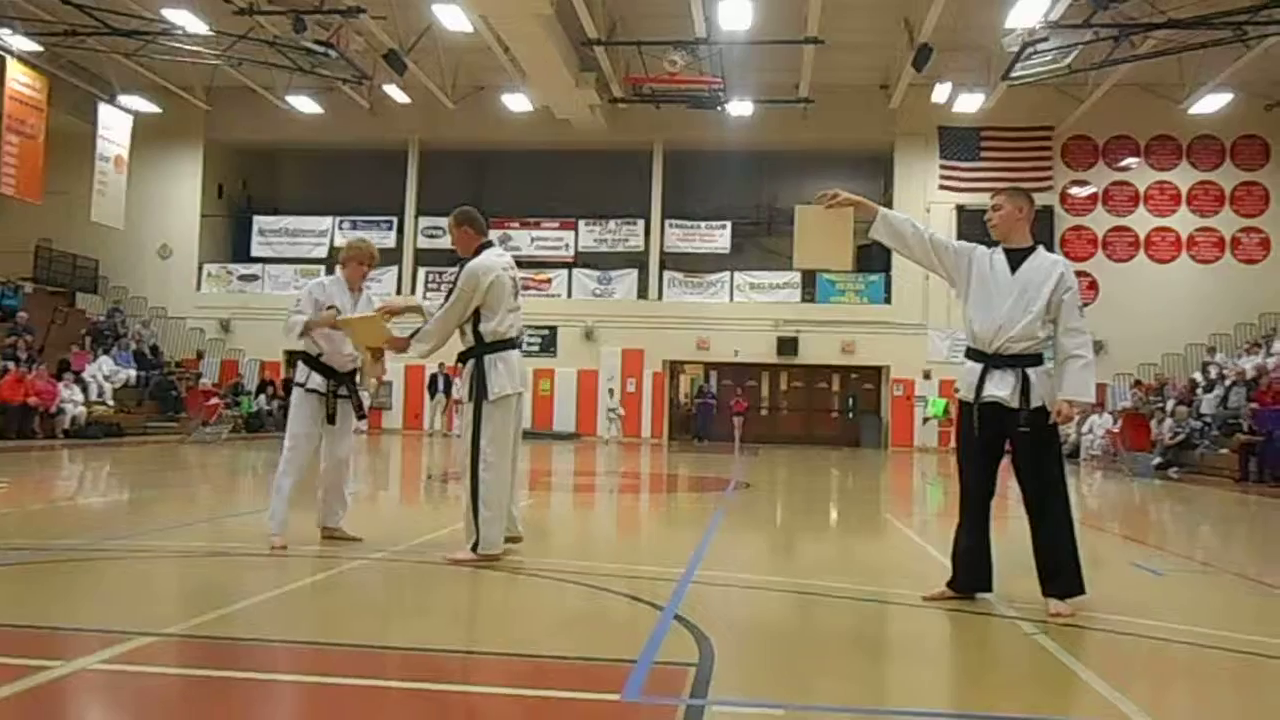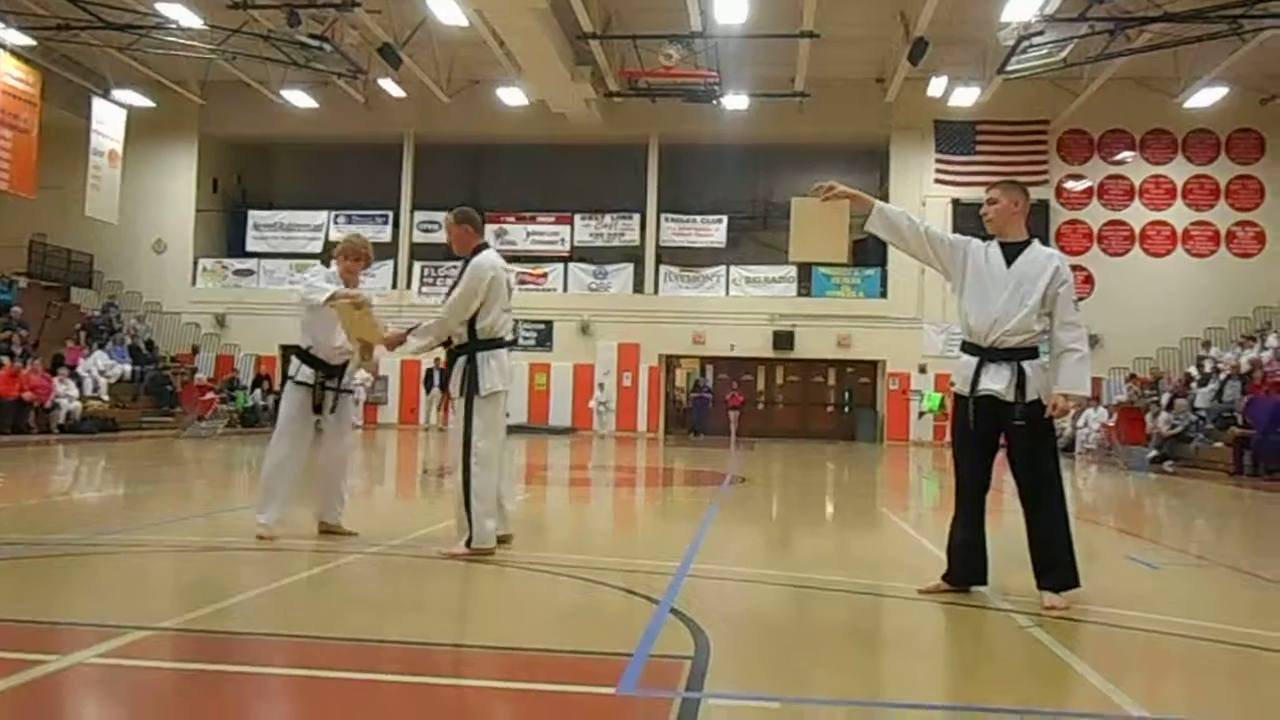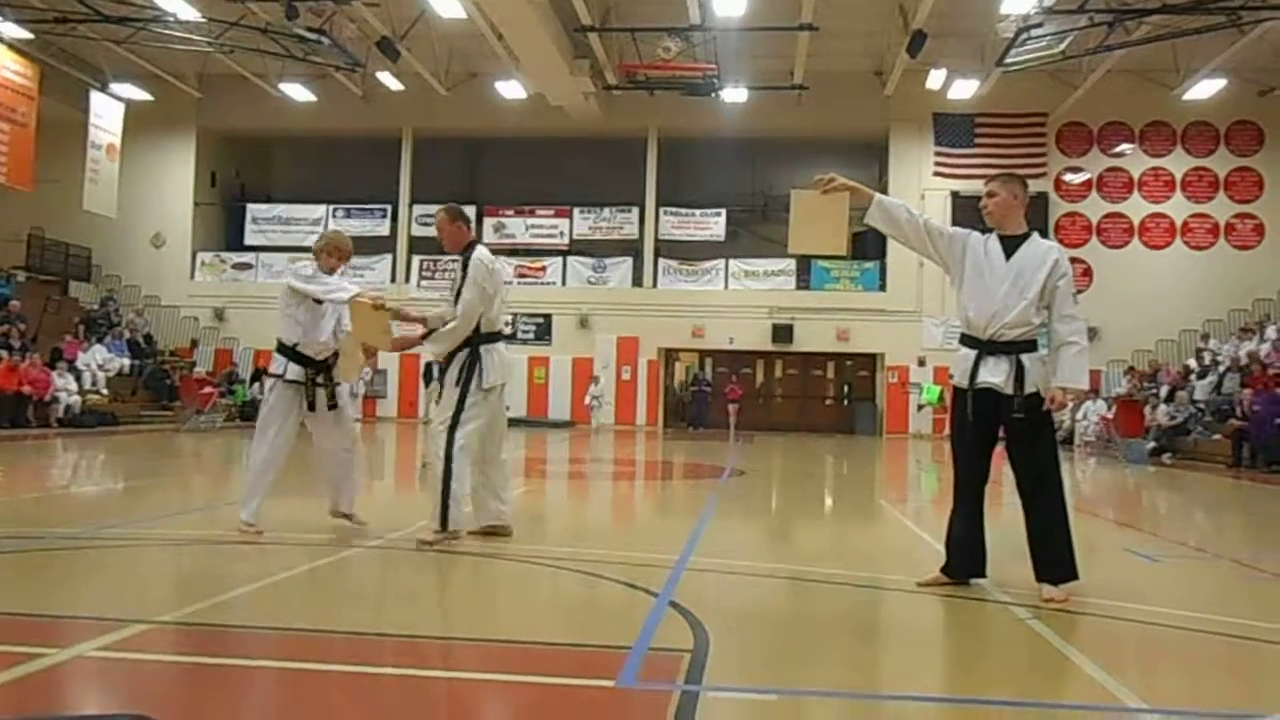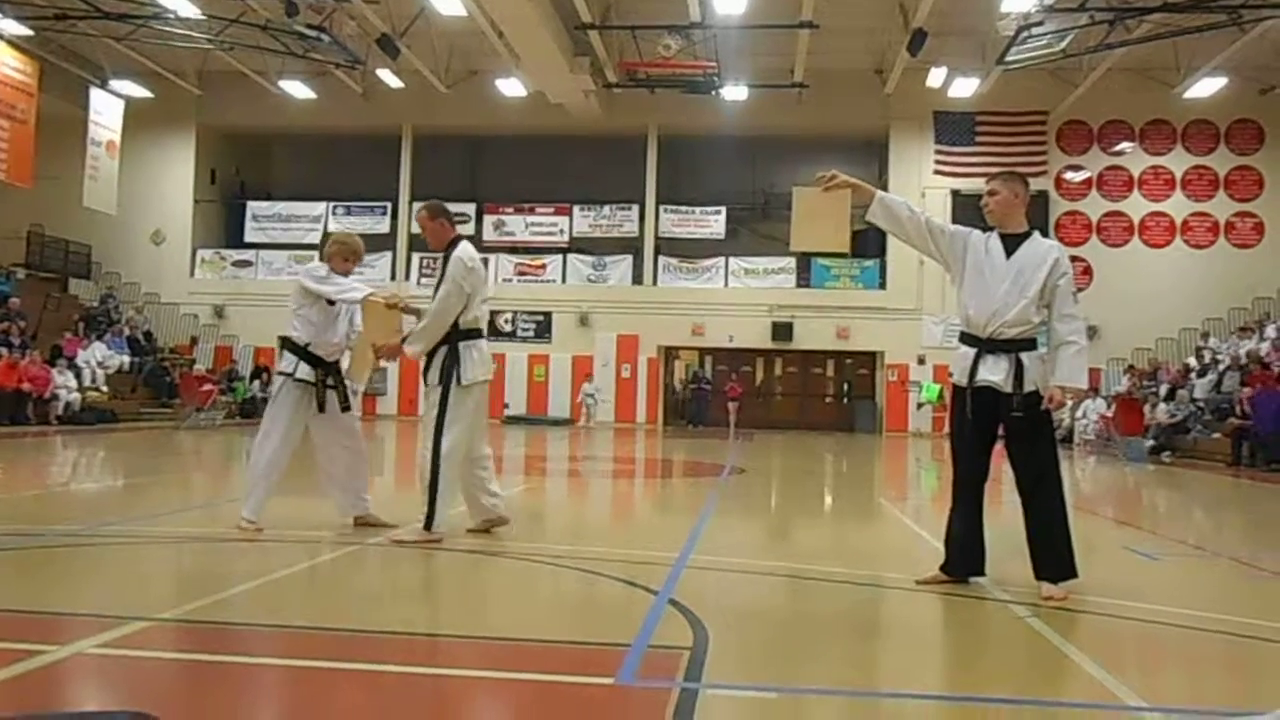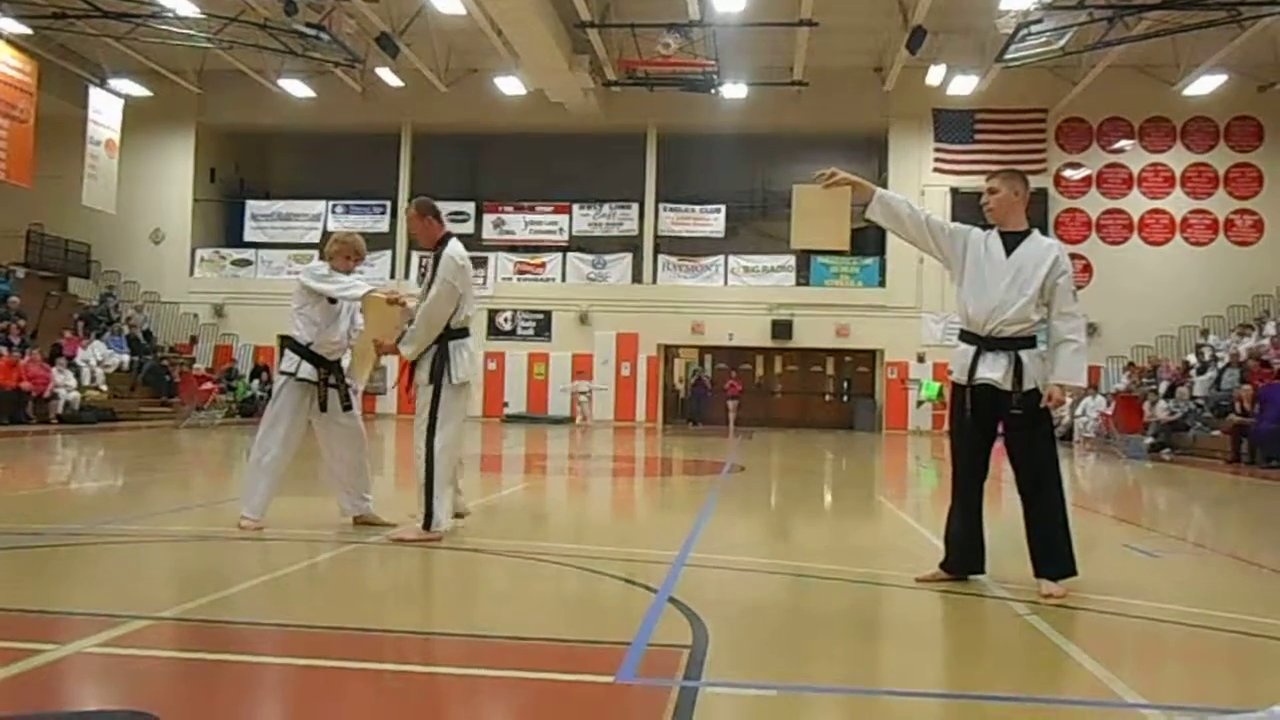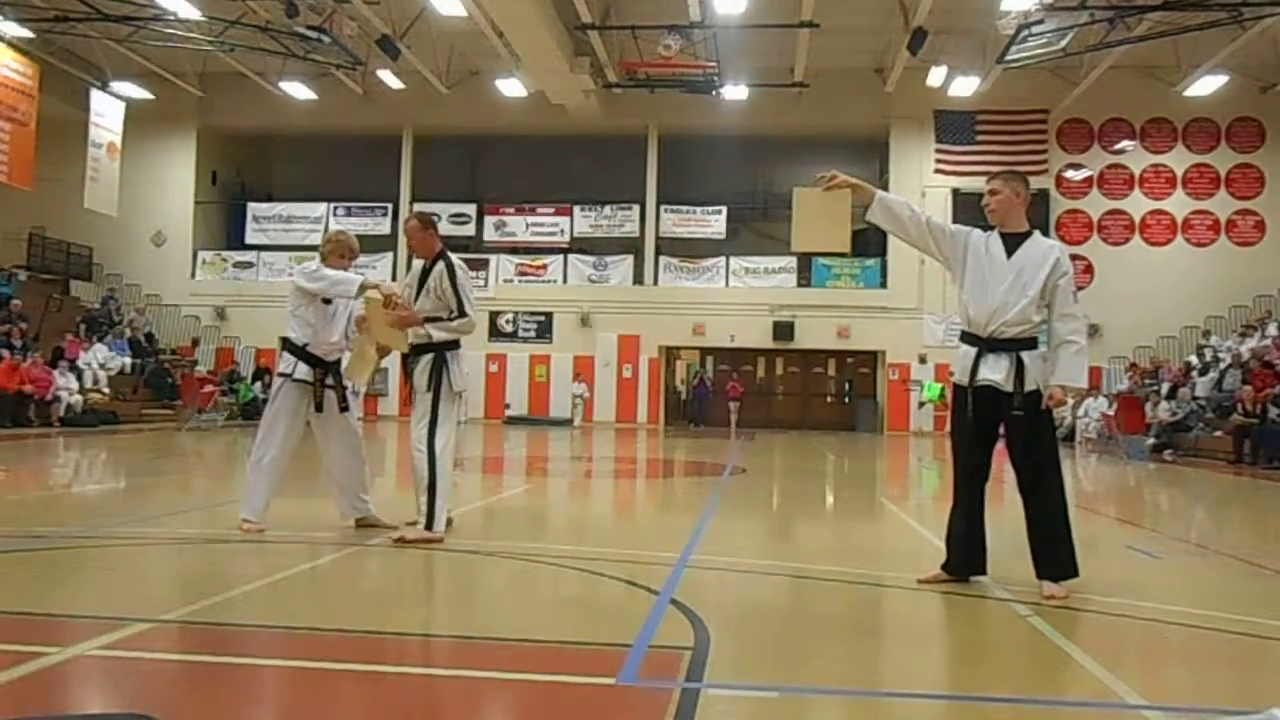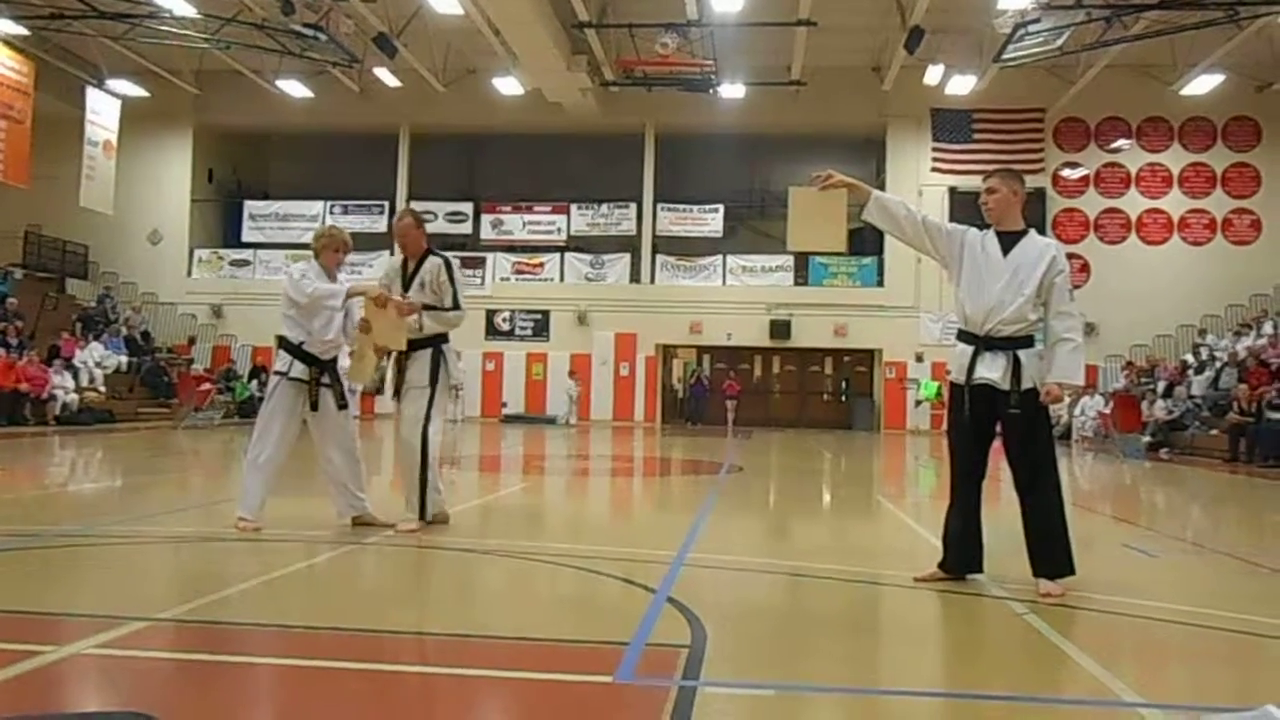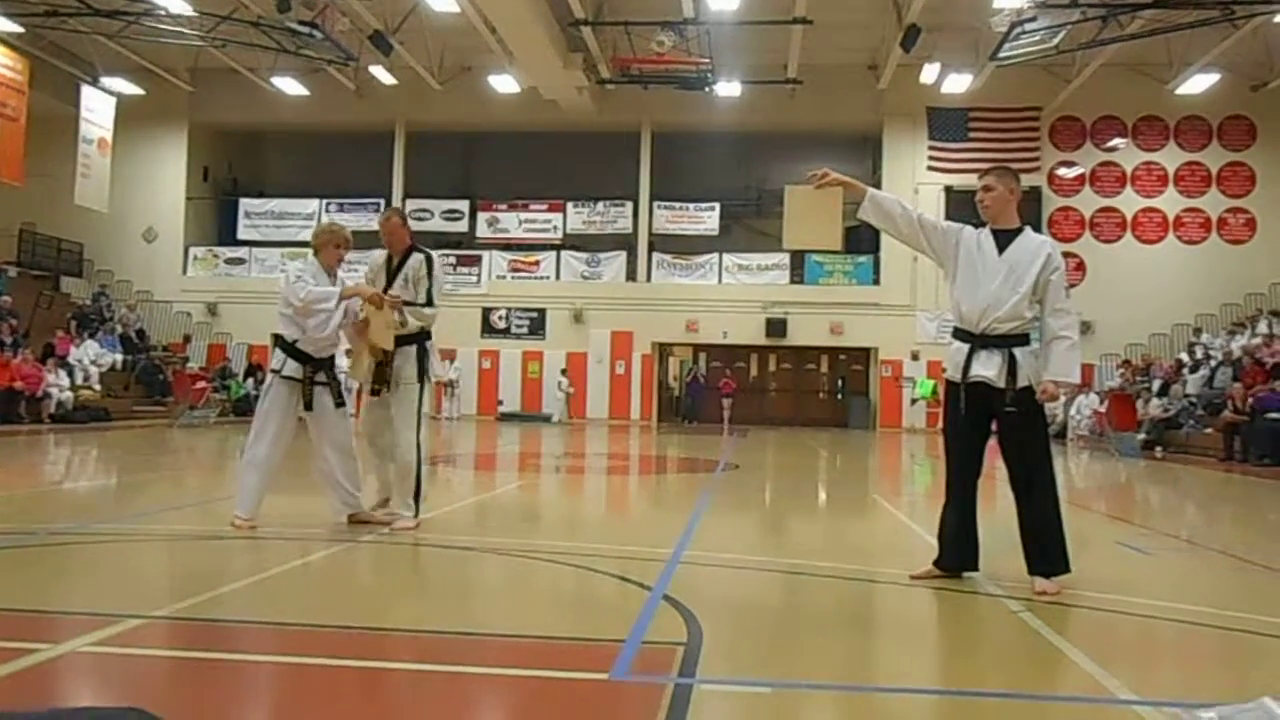
dt=0.3s
person 1, frame 1
left shoulder: (1055, 270)
right shoulder: (972, 260)
left elbow: (1073, 338)
right elbow: (916, 238)
left wrist: (1068, 396)
right wrist: (859, 204)
left hip: (1030, 388)
right hip: (979, 386)
left knee: (1044, 494)
right knee: (974, 491)
left ankle: (1058, 589)
right ankle: (967, 579)
person 1, frame 2
left shoulder: (1051, 263)
right shoulder: (967, 254)
left elbow: (1068, 330)
right elbow: (912, 231)
left wrist: (1065, 389)
right wrist: (854, 197)
left hip: (1025, 382)
right hip: (975, 379)
left knee: (1039, 488)
right knee: (969, 485)
left ankle: (1052, 582)
right ankle: (962, 573)
person 1, frame 3
left shoulder: (1050, 256)
right shoulder: (966, 246)
left elbow: (1067, 324)
right elbow: (910, 223)
left wrist: (1063, 383)
right wrist: (854, 189)
left hip: (1024, 375)
right hip: (974, 373)
left knee: (1038, 480)
right knee: (968, 477)
left ankle: (1051, 574)
right ankle: (961, 565)
person 1, frame 4
left shoulder: (1050, 255)
right shoulder: (967, 245)
left elbow: (1067, 322)
right elbow: (912, 221)
left wrist: (1061, 381)
right wrist: (856, 187)
left hip: (1023, 374)
right hip: (973, 370)
left knee: (1037, 478)
right knee: (966, 475)
left ankle: (1051, 573)
right ankle: (959, 563)
person 1, frame 5
left shoulder: (1050, 253)
right shoulder: (967, 242)
left elbow: (1066, 321)
right elbow: (912, 219)
left wrist: (1060, 380)
right wrist: (857, 185)
left hip: (1023, 371)
right hip: (973, 368)
left knee: (1037, 476)
right knee: (966, 473)
left ankle: (1050, 570)
right ankle: (960, 561)
person 1, frame 6
left shoulder: (1051, 254)
right shoulder: (968, 244)
left elbow: (1068, 322)
right elbow: (913, 221)
left wrist: (1062, 381)
right wrist: (857, 187)
left hip: (1024, 372)
right hip: (974, 370)
left knee: (1038, 477)
right knee: (968, 474)
left ankle: (1052, 571)
right ankle: (961, 562)
person 1, frame 7
left shoulder: (1047, 252)
right shoulder: (964, 243)
left elbow: (1064, 320)
right elbow: (909, 220)
left wrist: (1059, 378)
right wrist: (852, 186)
left hip: (1021, 370)
right hip: (971, 368)
left knee: (1035, 475)
right knee: (965, 472)
left ankle: (1048, 569)
right ankle: (958, 561)
person 1, frame 8
left shoulder: (1043, 250)
right shoulder: (959, 241)
left elbow: (1059, 318)
right elbow: (904, 218)
left wrist: (1055, 376)
right wrist: (847, 184)
left hip: (1016, 369)
right hip: (966, 366)
left knee: (1030, 473)
right knee: (960, 470)
left ankle: (1044, 568)
right ankle: (953, 558)
person 2, frame 1
left shoulder: (477, 268)
right shoulder: (502, 261)
left elbow: (448, 319)
right elbow: (455, 305)
left wrist: (408, 342)
right wrist: (409, 307)
left hip: (489, 369)
right hip: (507, 364)
left knee: (484, 457)
right knee: (501, 454)
left ankle: (486, 543)
right ankle: (506, 526)
person 2, frame 2
left shoulder: (478, 265)
right shoulder: (495, 264)
left elbow: (451, 318)
left wrist: (407, 336)
right wrist: (419, 334)
left hip: (478, 367)
right hip: (489, 363)
left knee: (473, 452)
right knee: (489, 450)
left ankle: (478, 536)
right ankle: (498, 526)
person 2, frame 3
left shoulder: (476, 262)
right shoulder: (477, 260)
left elbow: (464, 322)
right elbow: (458, 314)
left wrist: (418, 340)
right wrist: (418, 319)
left hip: (477, 361)
right hip: (484, 359)
left knee: (448, 436)
right knee: (488, 444)
left ankle: (447, 523)
right ankle: (497, 518)
person 2, frame 4
left shoulder: (458, 259)
right shoulder: (462, 254)
left elbow: (441, 317)
left wrist: (404, 346)
left hip: (457, 358)
right hip: (467, 355)
left knee: (439, 442)
right knee: (472, 442)
left ankle: (431, 525)
right ankle: (491, 509)
person 2, frame 5
left shoulder: (449, 257)
right shoulder: (448, 253)
left elbow: (434, 315)
left wrist: (399, 346)
left hip: (444, 356)
right hip: (448, 354)
left knee: (432, 439)
right knee: (443, 437)
left ankle: (432, 524)
right ankle: (449, 503)
person 2, frame 6
left shoulder: (450, 269)
right shoulder: (421, 269)
left elbow: (467, 321)
right elbow: (408, 313)
left wrist: (422, 322)
right wrist: (397, 313)
left hip: (440, 364)
right hip: (423, 363)
left knee: (428, 440)
right knee: (425, 439)
left ankle: (432, 523)
right ankle: (433, 514)
person 2, frame 7
left shoulder: (441, 265)
right shoulder: (393, 268)
left elbow: (457, 314)
right elbow: (383, 307)
left wrist: (418, 310)
right wrist: (382, 307)
left hip: (431, 358)
right hip: (406, 358)
left knee: (417, 434)
right knee: (410, 435)
left ankle: (422, 510)
right ankle: (431, 507)
person 2, frame 8
left shoulder: (423, 261)
right shoulder: (378, 263)
left elbow: (428, 311)
left wrist: (400, 307)
left hip: (411, 355)
right hip: (383, 354)
left knee: (406, 435)
right knee: (374, 428)
left ankle: (408, 510)
right ankle: (389, 490)
person 3, frame 1
left shoulder: (367, 301)
right shoulder: (319, 288)
right elbow: (292, 322)
left wrist: (375, 353)
right wrist: (318, 321)
left hip: (344, 385)
right hip: (313, 380)
left knee: (339, 457)
right knee: (297, 450)
left ankle: (330, 522)
right ankle: (276, 527)
person 3, frame 2
left shoulder: (360, 296)
right shoulder: (319, 276)
right elbow: (315, 290)
right wrist: (344, 294)
left hip: (339, 378)
right hip: (307, 373)
left knee: (338, 451)
right knee: (287, 447)
left ankle: (328, 518)
right ankle: (266, 517)
person 3, frame 3
left shoulder: (341, 295)
right shoulder: (299, 274)
left elbow: (345, 333)
right elbow: (325, 286)
right wrist: (365, 297)
left hip: (322, 373)
right hip: (290, 370)
left knee: (341, 439)
right knee: (270, 443)
left ankle: (342, 504)
right ankle: (248, 515)
person 3, frame 4
left shoulder: (349, 296)
right shoulder: (311, 275)
left elbow: (356, 334)
right elbow: (341, 288)
right wrist: (379, 298)
left hip: (329, 375)
right hip: (299, 370)
left knee: (347, 443)
right knee: (276, 441)
left ankle: (360, 511)
right ankle: (250, 513)
person 3, frame 5
left shoulder: (351, 295)
right shoulder: (312, 274)
left elbow: (356, 334)
right elbow: (340, 284)
right wrist: (380, 294)
left hip: (331, 373)
right hip: (300, 369)
left knee: (351, 442)
right knee: (276, 441)
left ankle: (360, 510)
right ankle: (251, 511)
person 3, frame 6
left shoulder: (347, 294)
right shoulder: (308, 274)
left elbow: (351, 338)
right elbow: (333, 281)
right wrist: (378, 285)
left hip: (329, 375)
right hip: (298, 370)
left knee: (347, 445)
right knee: (275, 443)
left ankle: (360, 511)
right ankle: (251, 514)
person 3, frame 7
left shoulder: (341, 290)
right shoulder: (299, 274)
left elbow: (349, 331)
right elbow: (314, 294)
left wrist: (367, 328)
right wrist: (362, 289)
left hip: (325, 373)
right hip: (294, 369)
left knee: (342, 443)
right knee: (271, 442)
left ankle: (357, 510)
right ankle: (248, 513)
person 3, frame 8
left shoulder: (340, 285)
right shoulder: (298, 272)
left elbow: (350, 323)
right elbow: (306, 298)
right wrist: (354, 291)
left hip: (322, 372)
right hip: (291, 366)
left knee: (338, 441)
right knee: (267, 441)
left ankle: (354, 508)
right ankle: (244, 511)
